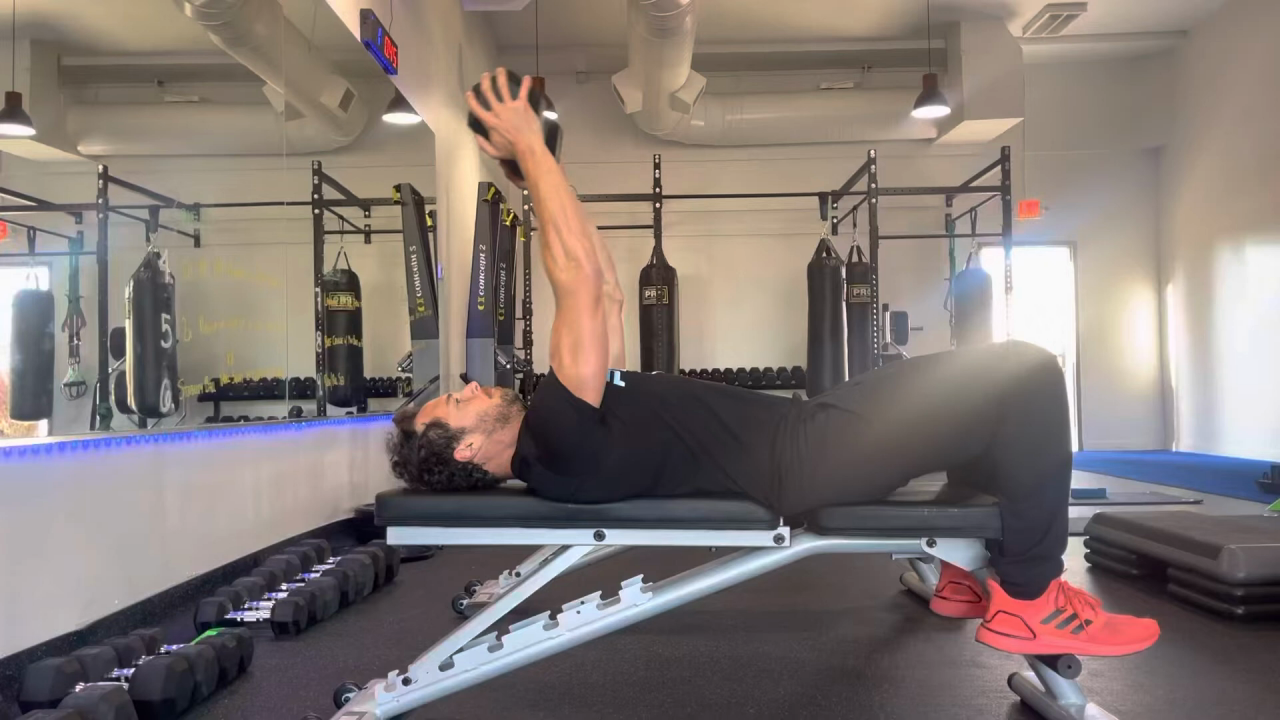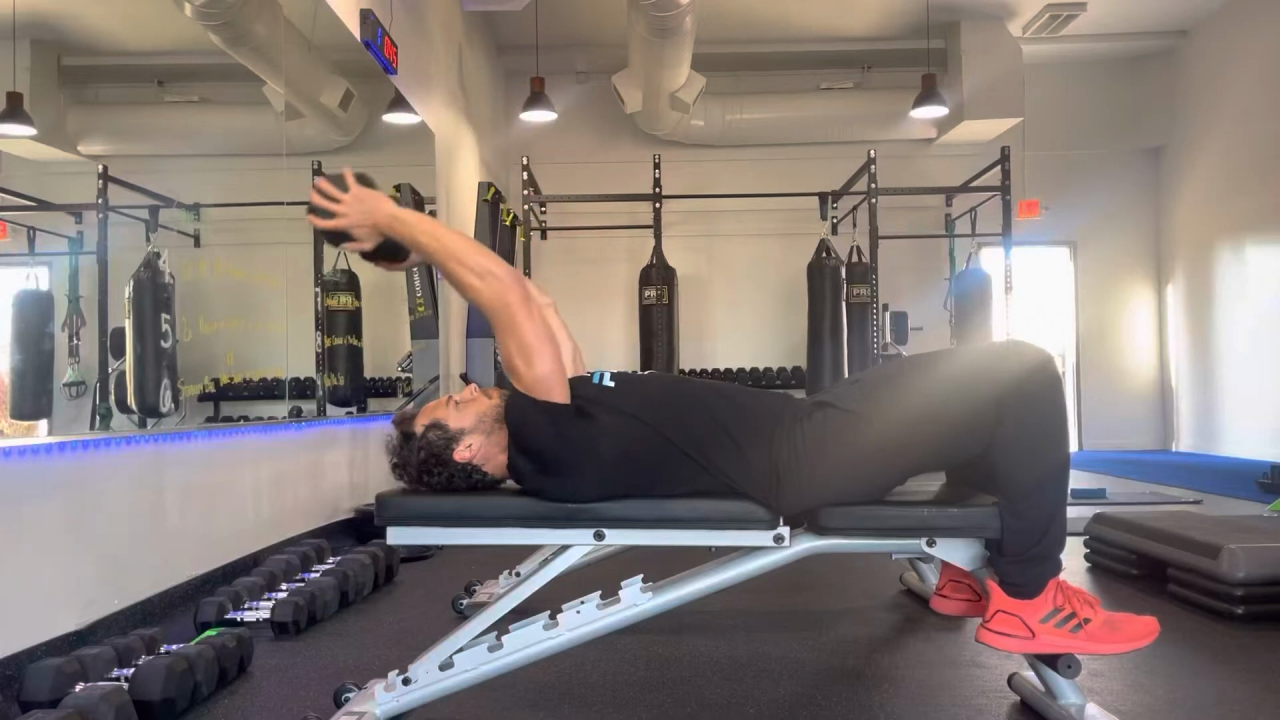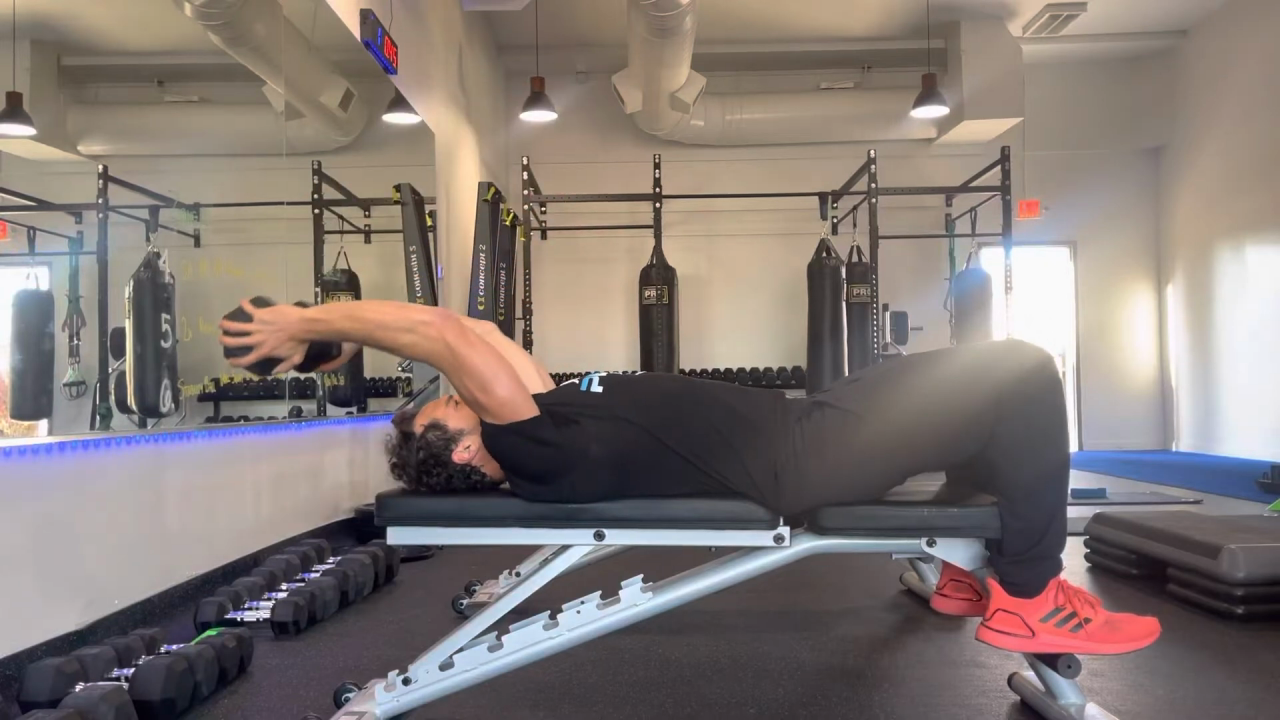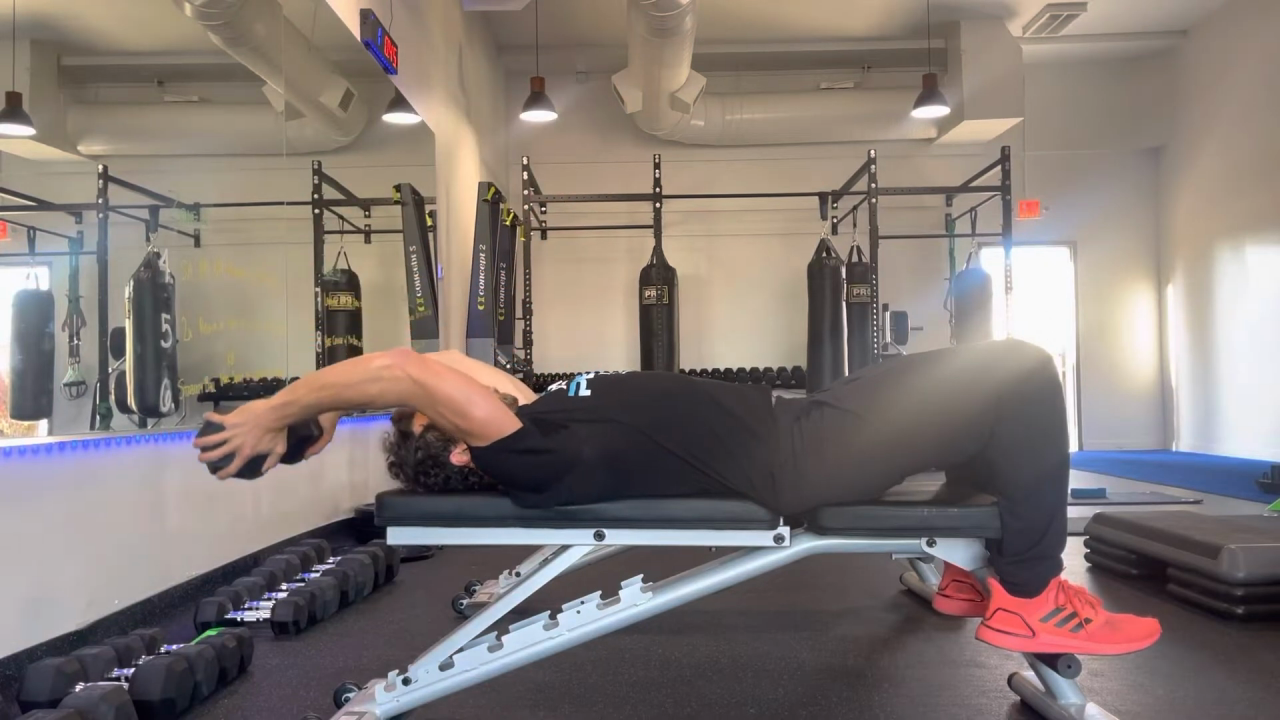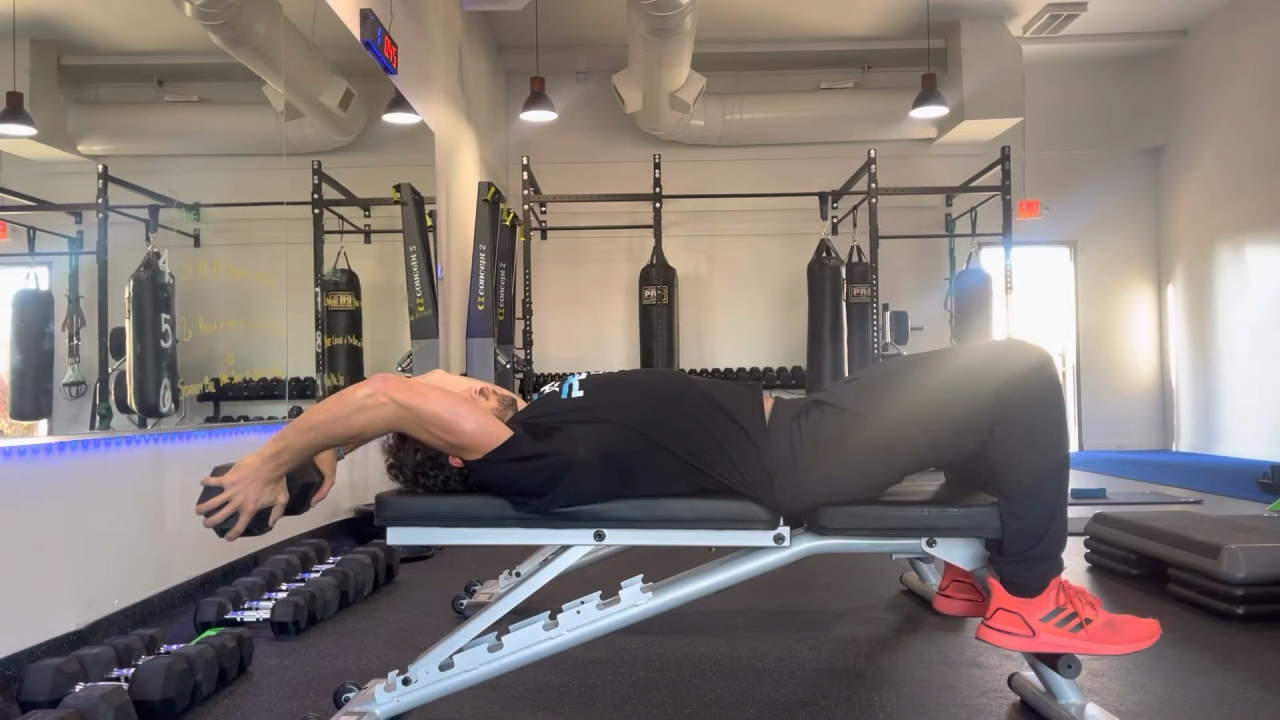
dt=0.7s
person 1, frame 1
left shoulder: (556, 427)
right shoulder: (560, 445)
left elbow: (599, 292)
right elbow: (581, 282)
left wrist: (529, 158)
right wrist: (529, 147)
left hip: (806, 427)
right hip: (808, 460)
left knee: (997, 381)
right knee: (1028, 376)
left ankle: (977, 568)
right ankle: (1027, 600)
person 1, frame 2
left shoulder: (547, 430)
right shoulder: (548, 451)
left elbow: (525, 309)
right elbow: (512, 300)
left wrist: (407, 232)
right wrist: (390, 216)
left hip: (800, 421)
right hip: (803, 459)
left knee: (989, 376)
right knee: (1022, 376)
left ankle: (973, 568)
right ankle: (1024, 600)
person 1, frame 3
left shoulder: (546, 419)
right shoulder: (542, 461)
left elbow: (476, 337)
right elbow: (447, 335)
left wrist: (325, 328)
right wrist: (305, 324)
left hip: (799, 418)
right hip: (804, 457)
left knee: (994, 374)
right knee: (1023, 374)
left ankle: (974, 568)
right ankle: (1027, 601)
person 1, frame 4
left shoulder: (536, 417)
right shoulder: (535, 462)
left elbow: (441, 364)
right elbow: (410, 370)
left wrist: (306, 404)
right wrist: (274, 411)
left hip: (797, 417)
right hip: (803, 459)
left knee: (990, 378)
right knee: (1020, 372)
left ankle: (970, 569)
right ankle: (1027, 598)
person 1, frame 5
left shoulder: (534, 420)
right shoulder: (523, 466)
left elbow: (416, 387)
right elbow: (394, 395)
left wrist: (316, 446)
right wrist: (270, 461)
left hip: (794, 418)
right hip: (800, 458)
left knee: (989, 376)
right knee: (1021, 372)
left ankle: (973, 568)
right ankle: (1028, 598)
